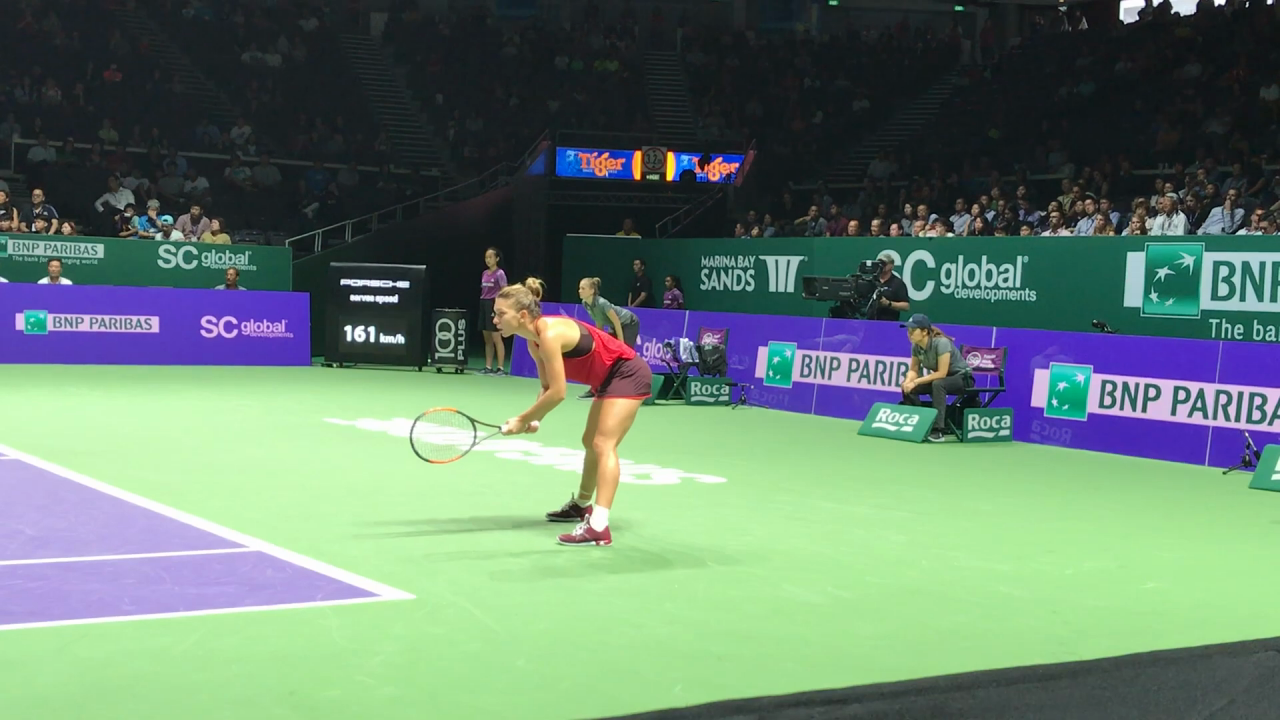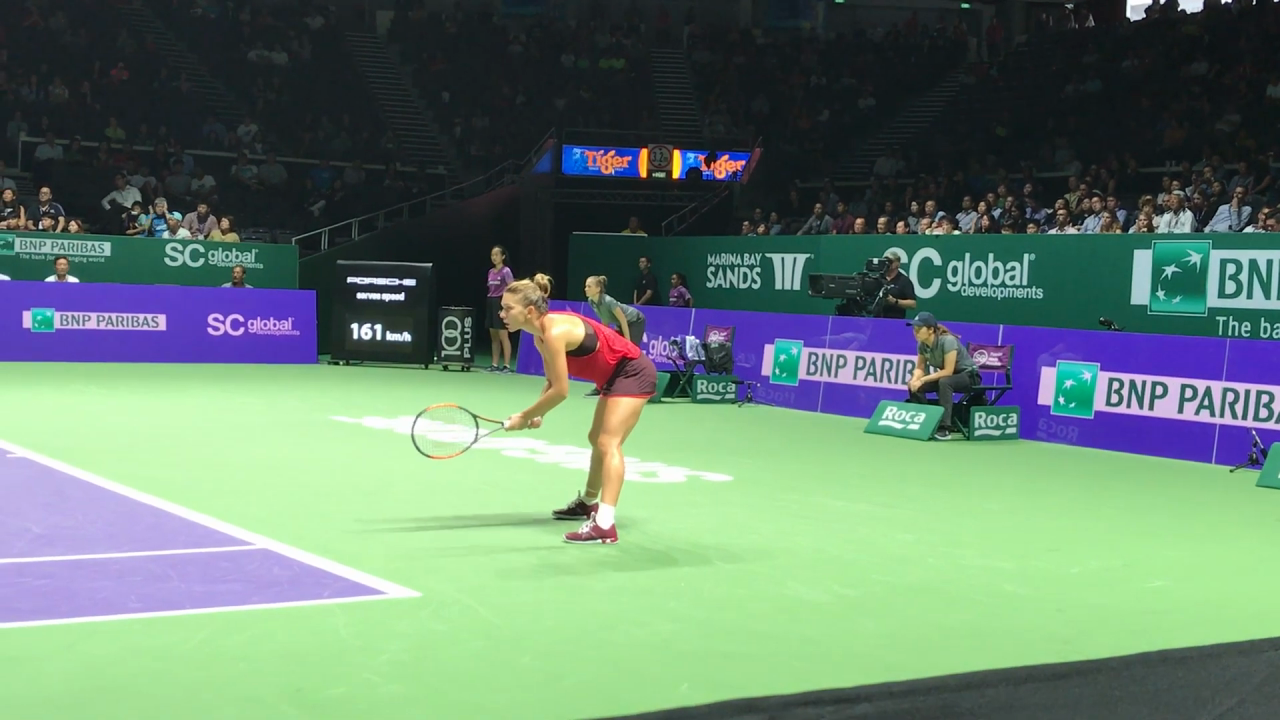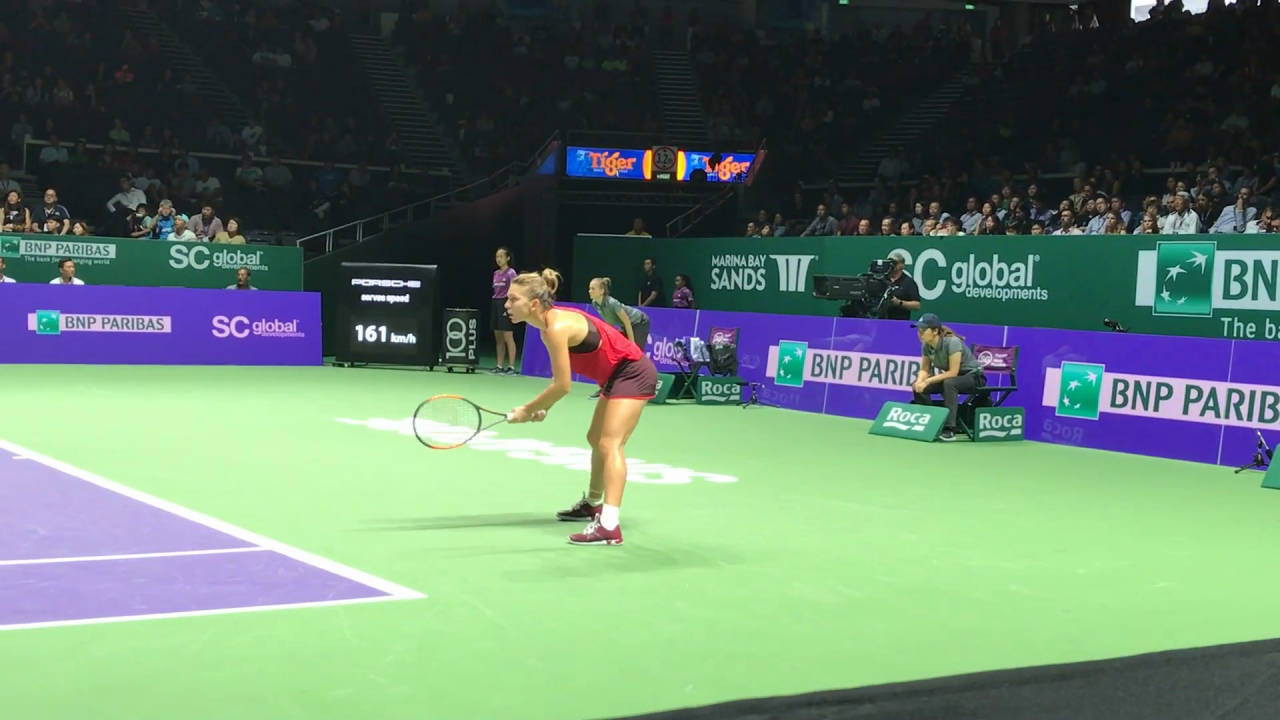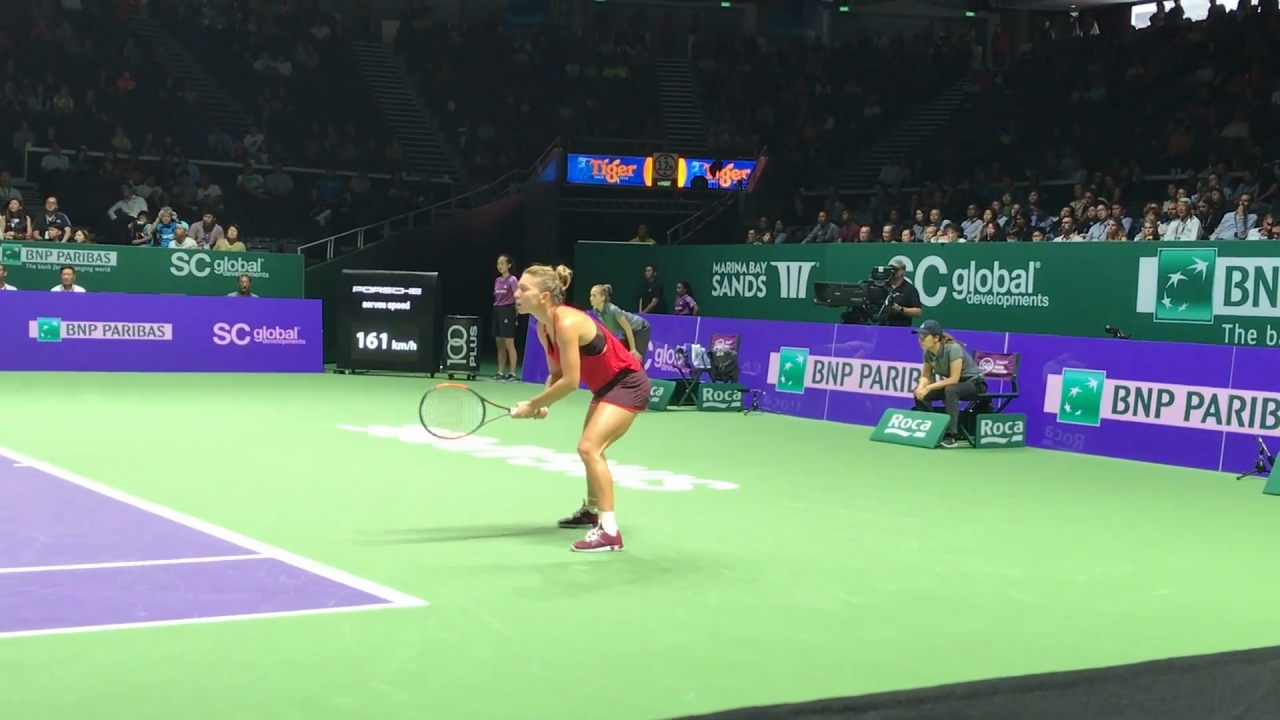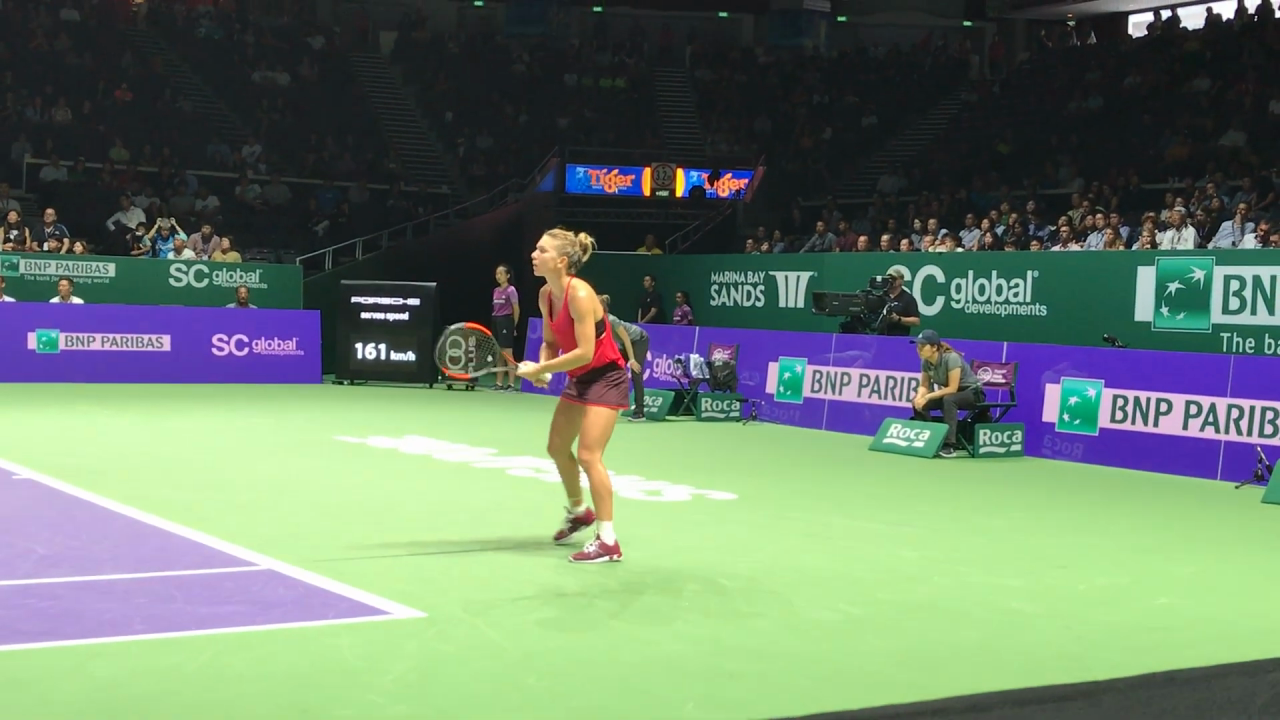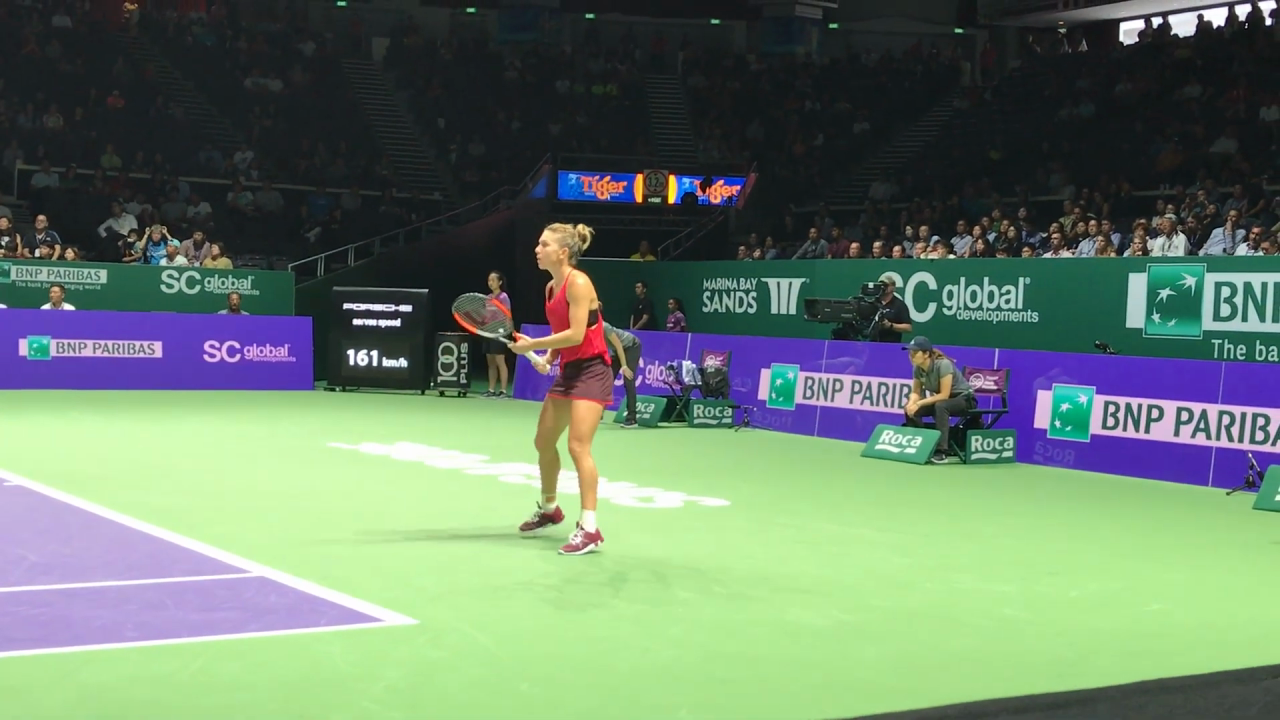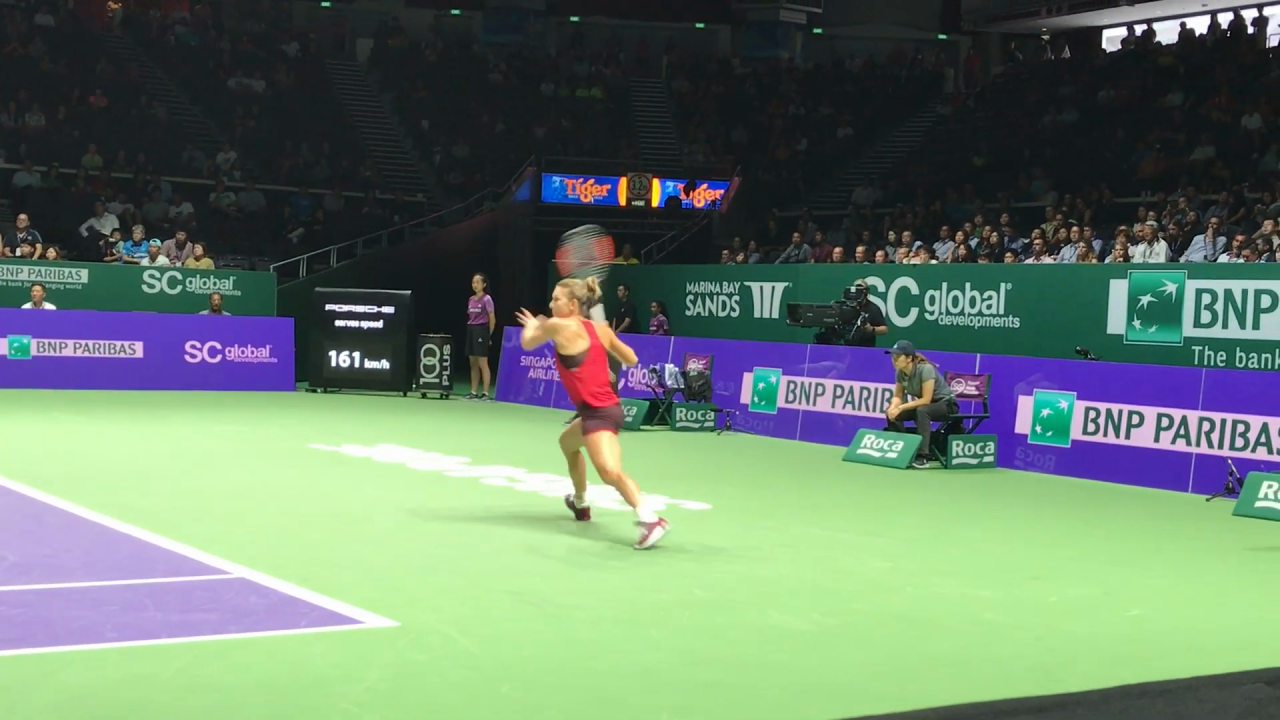
dt=0.7s
person 1, frame 1
left shoulder: (549, 333)
right shoulder: (535, 340)
left elbow: (558, 393)
right elbow: (548, 388)
left wrist: (523, 420)
right wrist: (535, 418)
left hip: (628, 373)
right hip: (609, 378)
left knee: (604, 446)
right knee: (591, 443)
left ankle: (598, 527)
right ankle: (581, 505)
person 1, frame 2
left shoulder: (554, 331)
right shoulder: (542, 333)
left elbow: (560, 391)
right elbow: (553, 383)
left wrist: (525, 417)
right wrist: (538, 414)
left hip: (633, 372)
right hip: (616, 375)
left knee: (608, 443)
right knee: (597, 440)
left ankle: (604, 524)
right ankle: (588, 503)
person 1, frame 3
left shoulder: (557, 327)
right shoulder: (550, 325)
left elbow: (562, 386)
right elbow: (562, 379)
left wrist: (528, 409)
right wrist: (543, 407)
left hip: (633, 373)
right hip: (619, 375)
left knee: (610, 445)
right knee: (596, 439)
left ankle: (609, 526)
right ankle: (592, 503)
person 1, frame 4
left shoulder: (566, 323)
right shoulder: (544, 327)
left elbow: (571, 381)
right elbow: (557, 374)
left wrist: (533, 404)
right wrist: (543, 403)
left hip: (628, 383)
right hip: (609, 385)
left knee: (589, 448)
right knee: (591, 447)
left ankle: (609, 531)
right ankle: (591, 510)
person 1, frame 5
left shoulder: (580, 294)
right shoulder: (545, 294)
left elbow: (585, 352)
right elbow: (551, 341)
left wrist: (540, 369)
right wrist: (542, 367)
left hip: (605, 378)
right hip: (579, 379)
left knee: (588, 456)
right knee: (556, 448)
left ankle: (608, 542)
right ankle: (579, 511)
person 1, frame 6
left shoulder: (578, 283)
right shoulder: (552, 287)
left elbow: (577, 335)
left wrist: (532, 345)
right wrist: (549, 357)
left hip: (590, 371)
right hip: (568, 372)
left knee: (578, 447)
right knee: (543, 442)
left ankle: (589, 529)
right ankle: (549, 508)
person 1, frame 7
left shoulder: (558, 326)
right shoulder: (600, 329)
left elbow: (529, 342)
right elbow: (630, 359)
left wrist: (530, 325)
left hip: (600, 413)
right hip: (595, 411)
left knee: (610, 471)
right knee: (567, 444)
left ankle: (650, 520)
right ankle: (580, 502)
